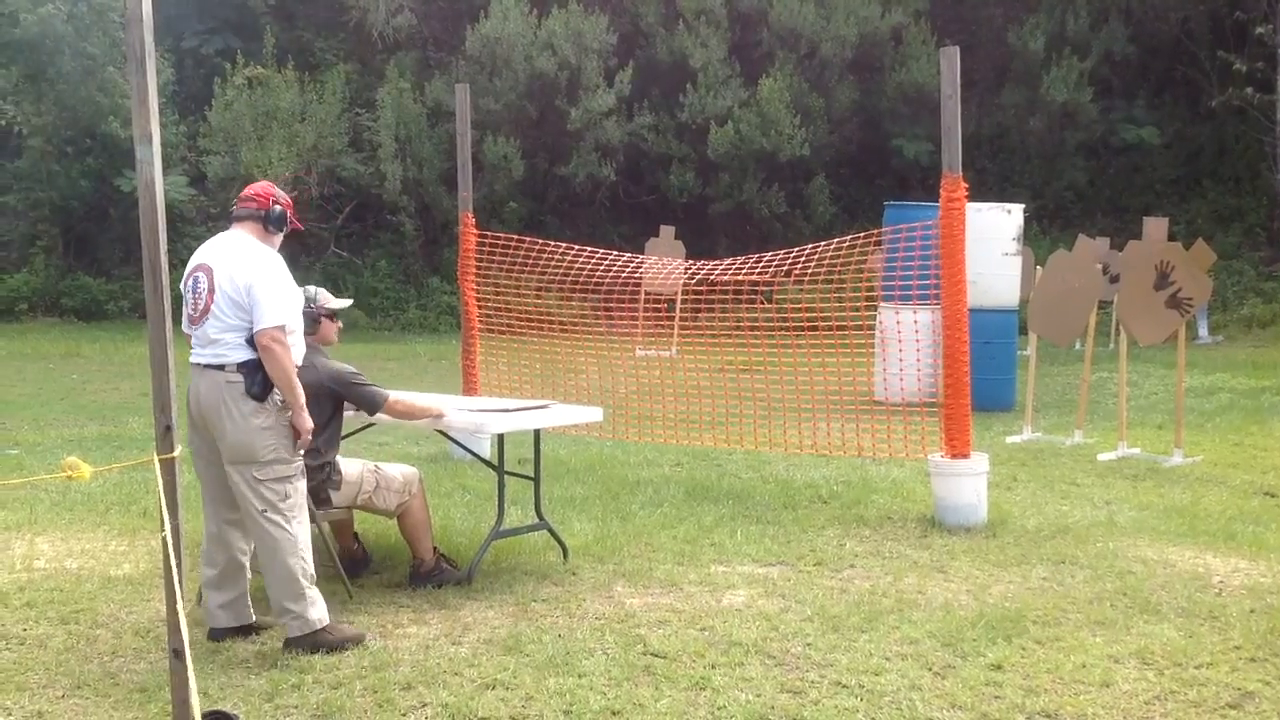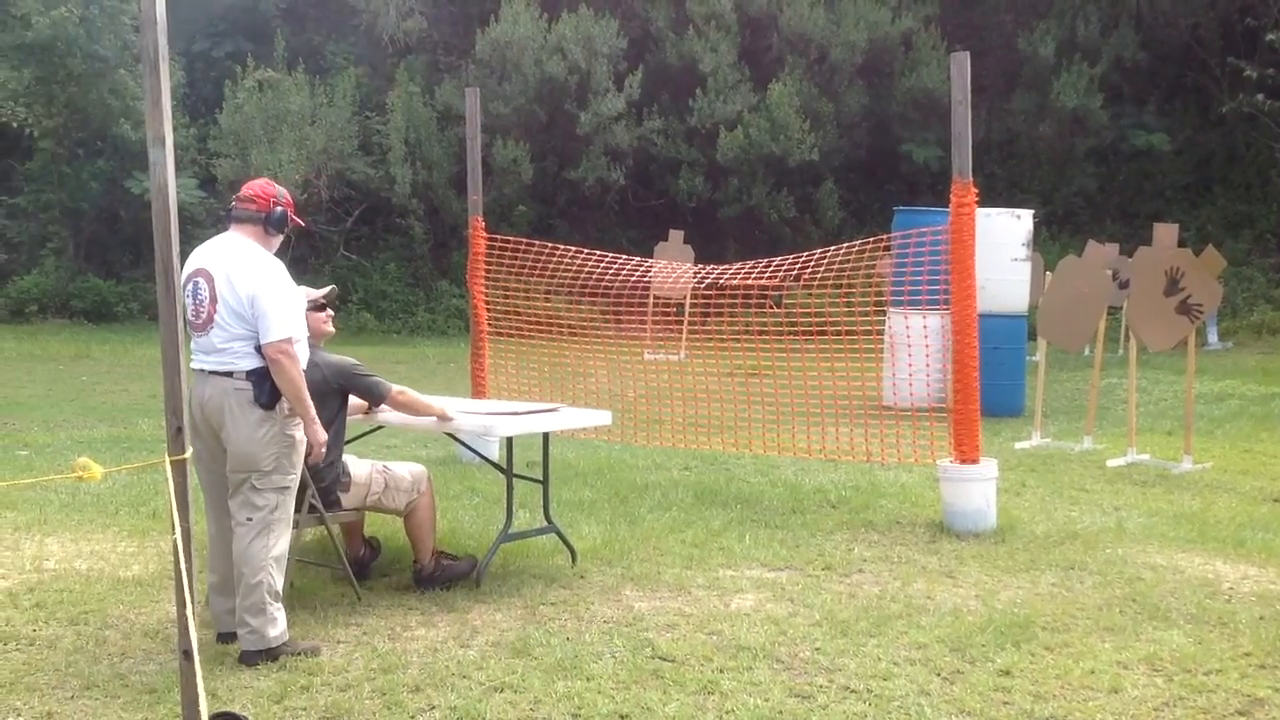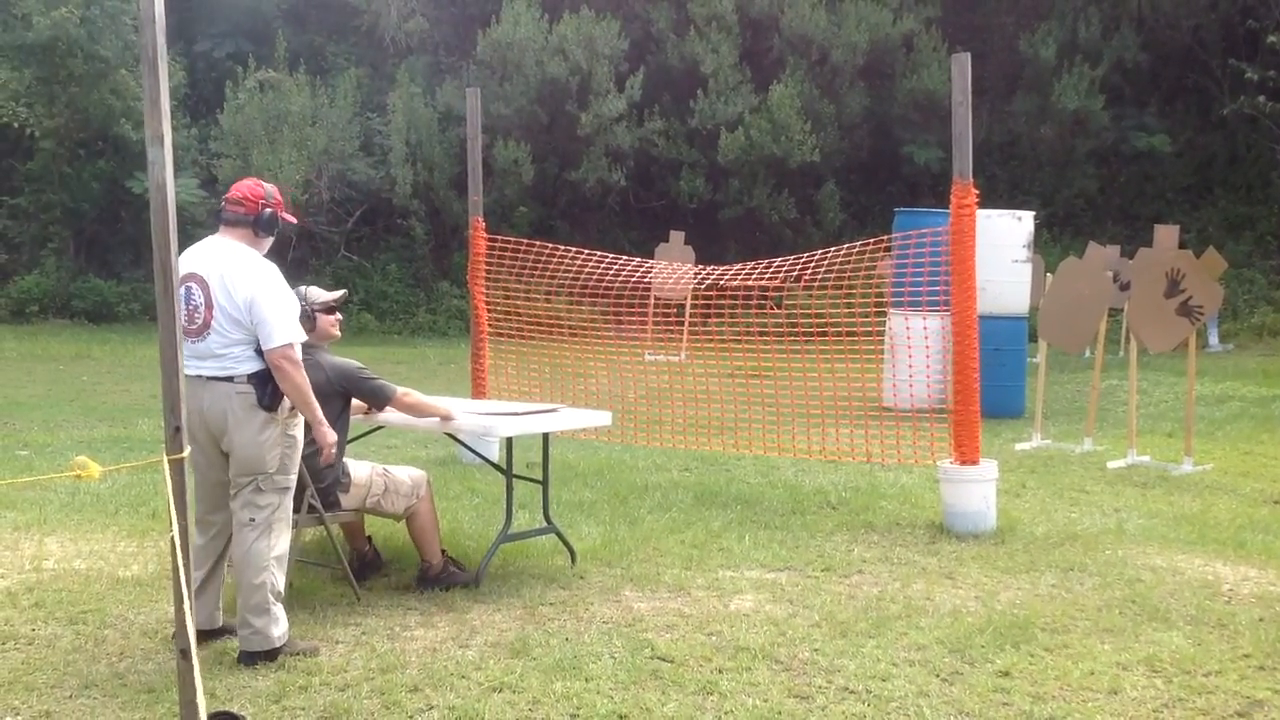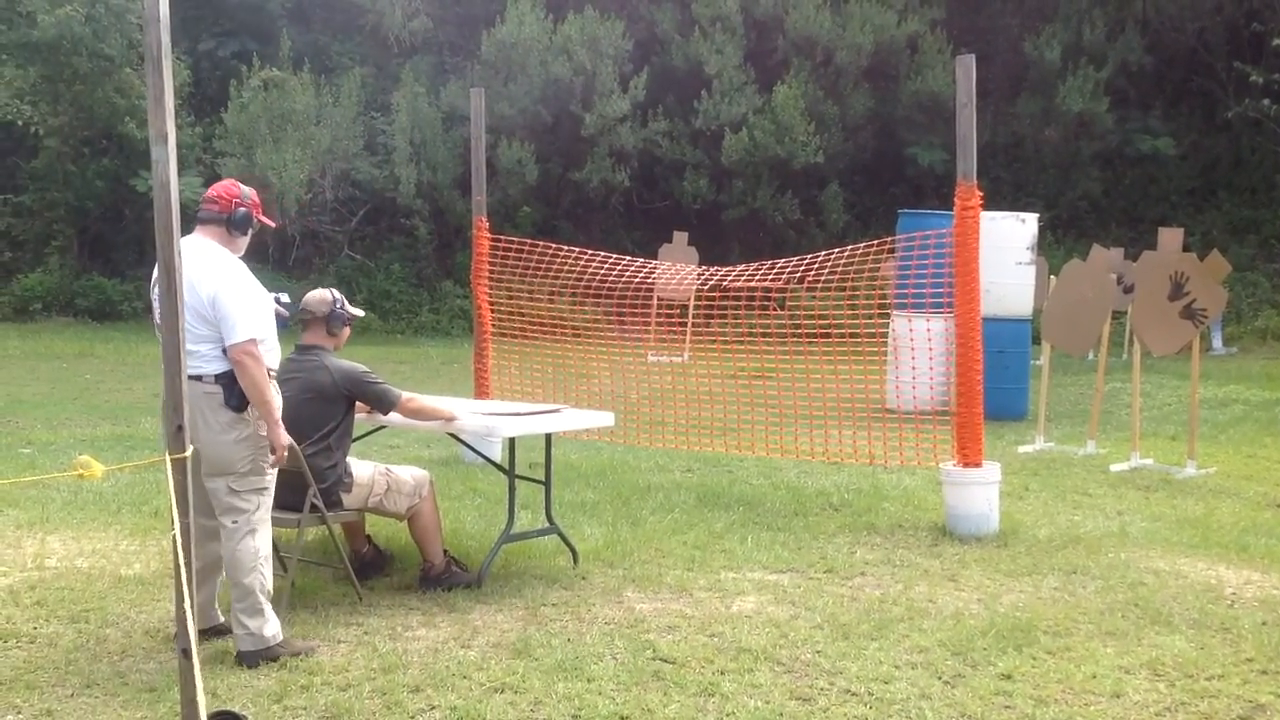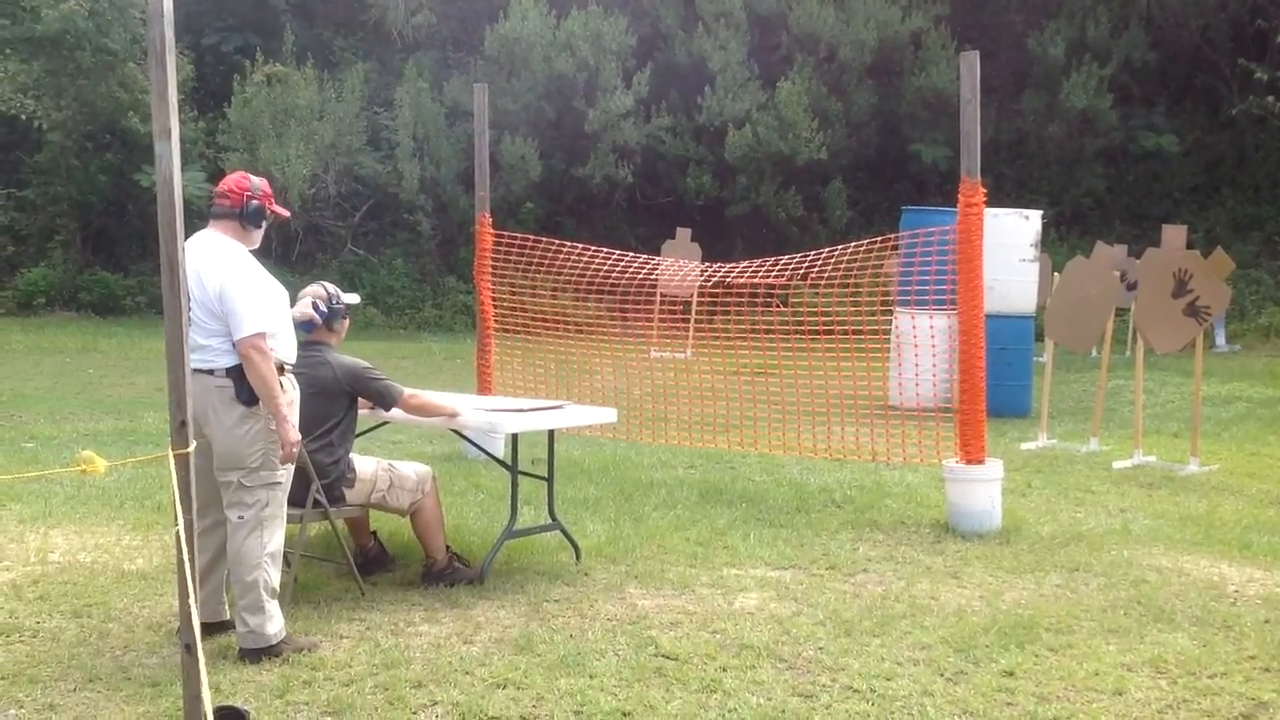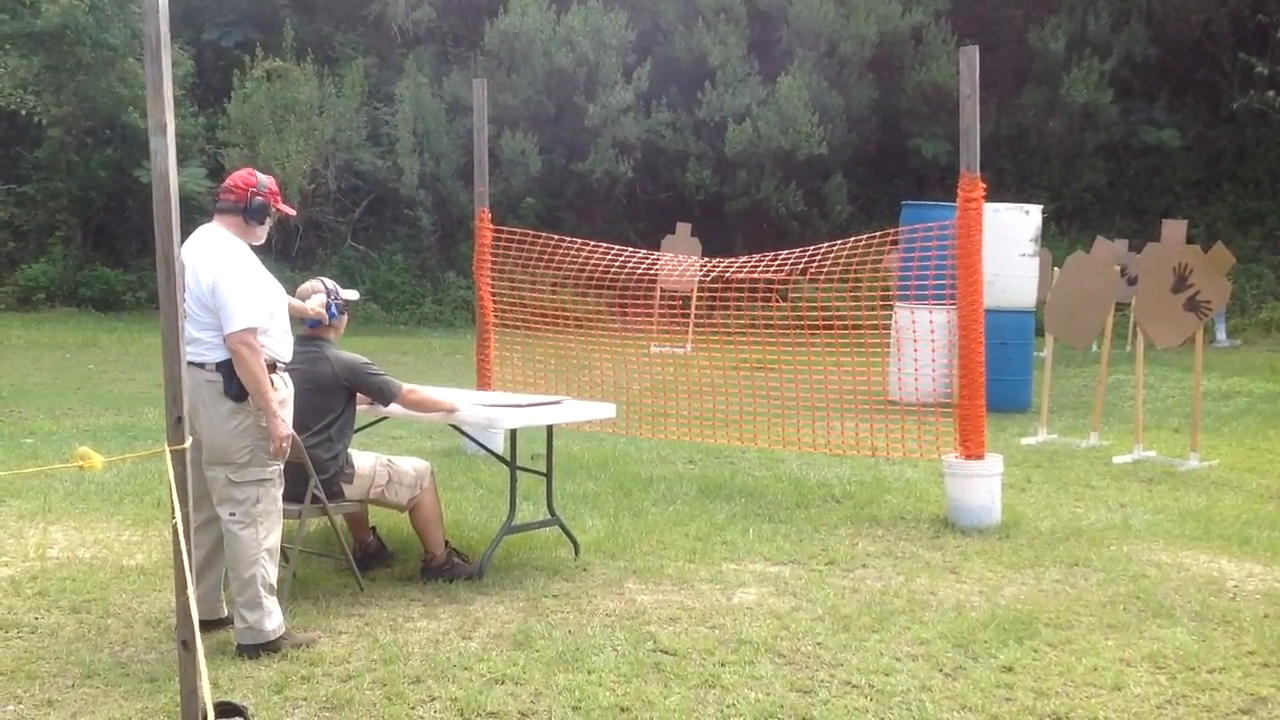
dt=0.7s
person 1, frame 1
left shoulder: (201, 257)
right shoulder: (261, 261)
right elbow: (270, 341)
right wrist: (299, 408)
left hip: (202, 386)
right hip: (247, 393)
left knee: (223, 512)
right knee: (278, 510)
left ankle: (226, 615)
right ankle: (307, 624)
person 1, frame 2
left shoulder: (199, 258)
right shoulder: (263, 268)
right elbow: (279, 354)
right wrist: (310, 421)
left hip: (204, 390)
right hip: (253, 400)
left knee: (225, 516)
right knee: (261, 521)
left ankle: (230, 619)
right ankle: (262, 637)
person 1, frame 3
left shoulder: (189, 260)
right shoulder: (257, 273)
right elbow: (282, 358)
right wrist: (319, 423)
left hip: (197, 395)
right hip: (251, 403)
left knee: (212, 516)
right knee: (259, 522)
left ankle: (200, 618)
right ankle: (262, 639)
person 1, frame 4
left shoulder: (172, 258)
right shoulder: (226, 271)
right elbow: (245, 355)
left wrist: (257, 313)
right wrist: (274, 423)
left hip: (184, 395)
right hip: (227, 403)
left knee: (199, 515)
right knee: (244, 521)
left ankle: (199, 618)
right ankle: (258, 638)
person 1, frame 5
left shoulder: (194, 250)
right shoulder: (236, 265)
right elbow: (253, 350)
left wrist: (288, 313)
right wrist: (283, 419)
left hip: (201, 388)
right hip: (242, 396)
left knee: (208, 509)
right knee: (255, 516)
left ankle: (205, 613)
right ankle: (261, 634)
person 1, frame 6
left shoulder: (200, 242)
right shoulder: (232, 260)
right elbow: (244, 345)
left wrist: (301, 307)
right wrist: (273, 415)
left hip: (201, 383)
right hip: (236, 392)
left knee: (208, 505)
right knee: (251, 512)
left ankle: (203, 609)
right ankle: (260, 630)
person 2, frame 1
right shoulder: (331, 372)
right elbow: (396, 406)
left wrist: (358, 399)
right wrist: (435, 410)
right hip: (314, 482)
left knee: (338, 465)
right knee: (407, 480)
left ankle: (350, 555)
right ankle: (427, 567)
person 2, frame 2
right shoulder: (335, 367)
right elbow: (399, 397)
left wrist: (366, 404)
right wrist: (440, 411)
right hip: (321, 486)
left knee: (351, 464)
right knee: (416, 478)
left ankle: (358, 556)
right ankle: (429, 568)
person 2, frame 3
right shoulder: (338, 369)
right elbow: (404, 399)
left wrist: (365, 404)
right wrist: (445, 412)
right hip: (320, 488)
left knee: (352, 469)
right knee: (416, 483)
left ankle: (362, 557)
right ankle: (435, 569)
person 2, frame 4
left shoulder: (283, 368)
right shoulder: (343, 372)
right elbow: (408, 405)
left wrist: (362, 405)
right wrist: (449, 413)
left hip: (282, 487)
right hip: (321, 488)
left knee: (351, 466)
right knee: (418, 482)
left ankle: (363, 556)
right ankle: (437, 570)
person 2, frame 5
right shoulder: (345, 368)
right elbow: (410, 401)
left wrist: (364, 400)
right wrist: (451, 410)
left hip: (289, 481)
right hip: (325, 483)
left knee: (353, 466)
right knee: (421, 479)
left ankle: (368, 553)
right ankle: (440, 565)
person 2, frame 6
right shoulder: (344, 363)
right elbow: (408, 396)
left wrist: (364, 395)
right wrist: (451, 405)
left hip: (286, 477)
right hip: (323, 478)
left knee: (352, 461)
right knee: (420, 474)
left ankle: (367, 548)
right ankle: (439, 561)
